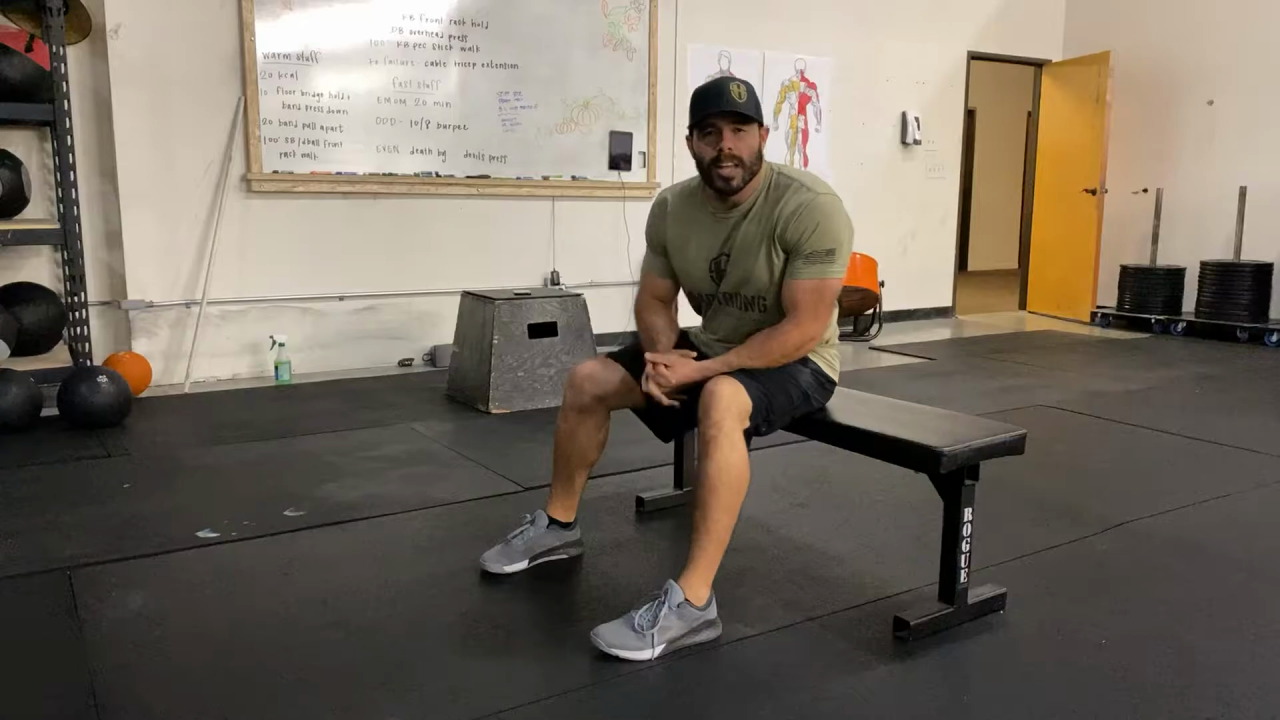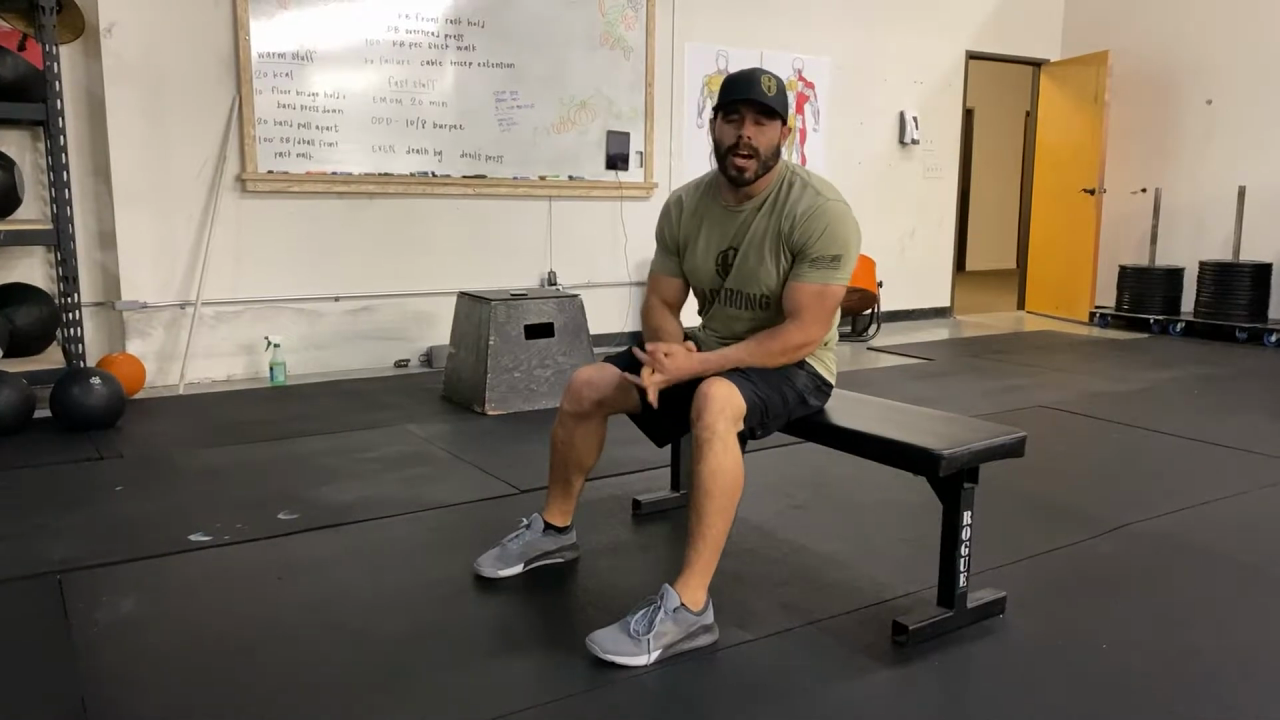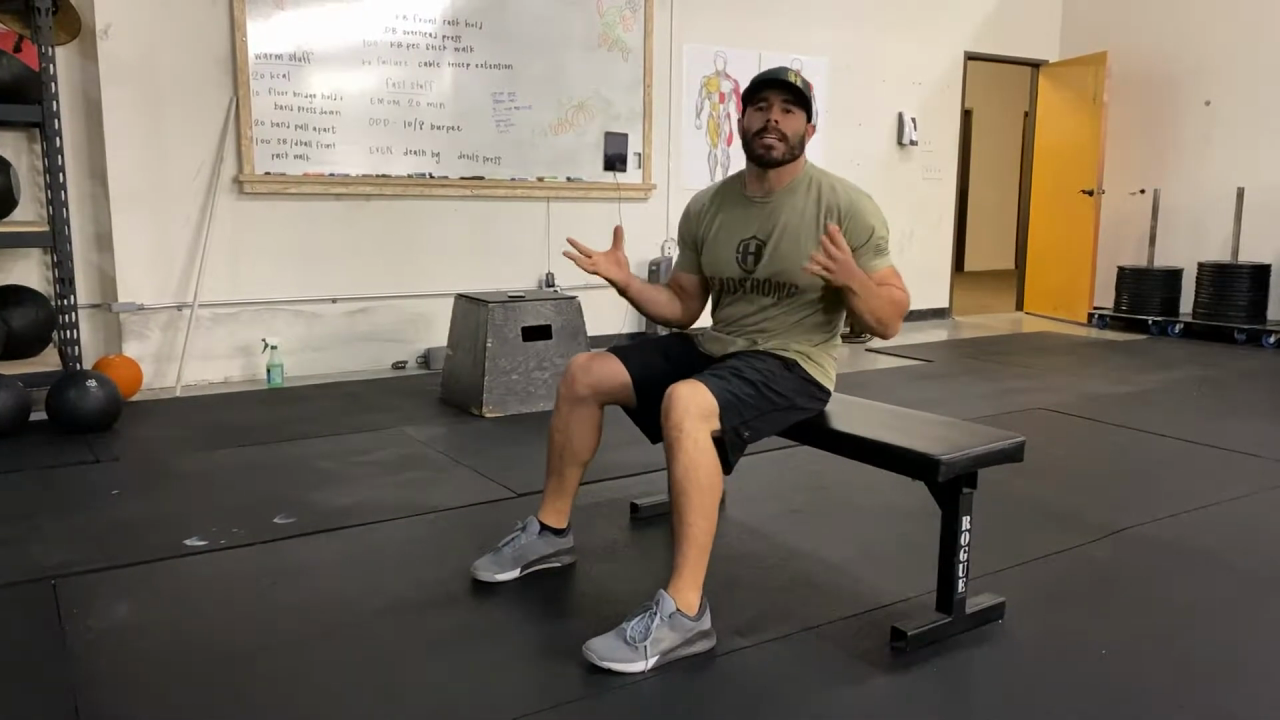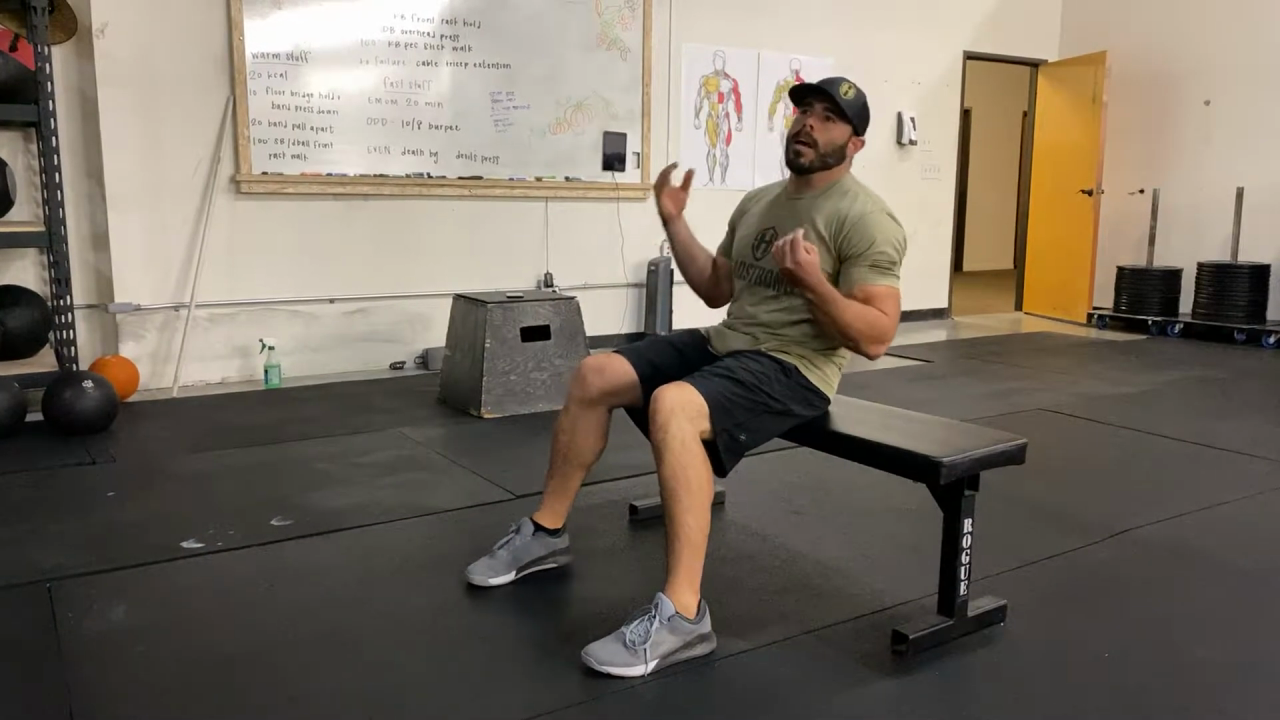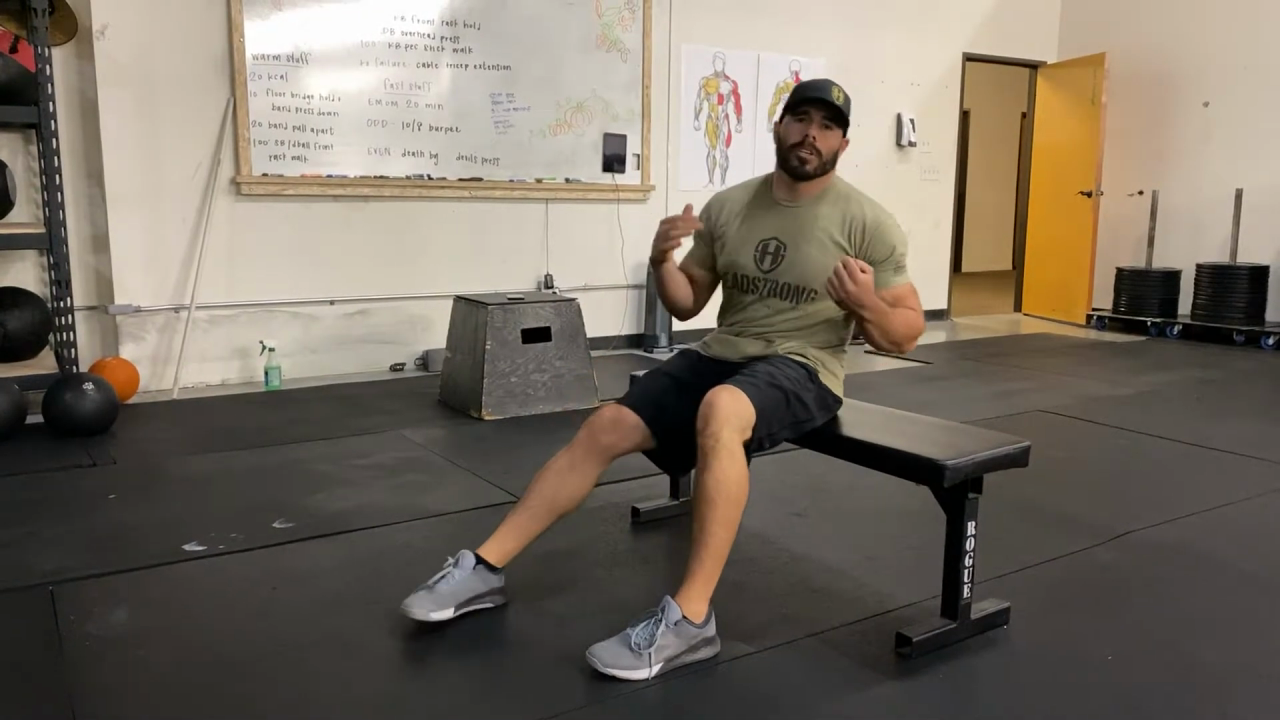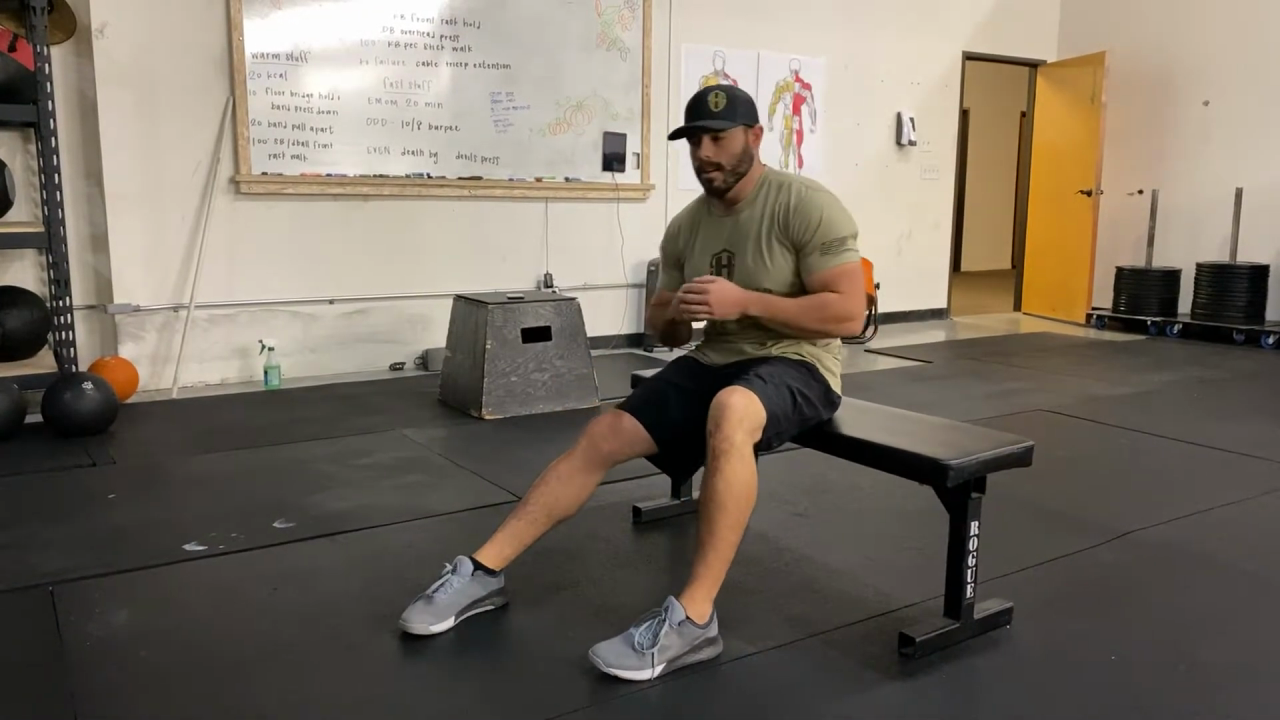
dt=0.7s
person 1, frame 1
left shoulder: (810, 207)
right shoulder: (672, 207)
left elbow: (803, 330)
right elbow: (654, 299)
left wrist: (699, 370)
right wrist: (665, 355)
left hip: (794, 361)
right hip: (711, 348)
left knee: (720, 400)
right knee: (587, 381)
left ankle: (691, 602)
right ankle: (558, 525)
person 1, frame 2
left shoulder: (819, 211)
right shoulder: (685, 204)
left elbow: (803, 334)
right elbow: (660, 301)
left wrist: (697, 364)
right wrist: (667, 351)
left hip: (792, 364)
right hip: (711, 349)
left knee: (714, 402)
right knee: (586, 387)
left ankle: (687, 606)
right ankle: (554, 529)
person 1, frame 3
left shoulder: (844, 207)
right shoulder: (705, 208)
left elbow: (891, 318)
right elbow: (682, 307)
left wrist: (849, 277)
right wrist: (625, 282)
left hip: (790, 364)
right hip: (714, 346)
left knee: (683, 404)
right knee: (583, 374)
left ankle: (683, 612)
right ankle: (550, 532)
person 1, frame 4
left shoulder: (865, 218)
right shoulder: (758, 201)
left elbow: (875, 338)
right elbow: (717, 289)
left wrist: (813, 282)
right wrist: (675, 224)
left hip: (793, 368)
right hip: (727, 343)
left knee: (671, 407)
right knee: (594, 375)
left ankle: (682, 613)
right ankle: (545, 533)
person 1, frame 5
left shoulder: (867, 223)
right shoulder: (729, 206)
left elbow: (905, 331)
right elbow: (684, 307)
left wrist: (866, 305)
right wrist: (661, 262)
left hip: (801, 368)
right hip: (720, 355)
left knee: (720, 411)
right knee: (604, 429)
left ankle: (689, 618)
right ankle: (484, 568)
person 1, frame 6
left shoulder: (807, 206)
right shoulder: (686, 226)
left elbow: (848, 314)
right elbow: (662, 327)
left wrist: (745, 301)
right wrist: (676, 314)
left hip: (795, 365)
right hip: (714, 360)
left knee: (729, 414)
right knee: (602, 436)
left ankle: (692, 618)
right ankle: (481, 572)
